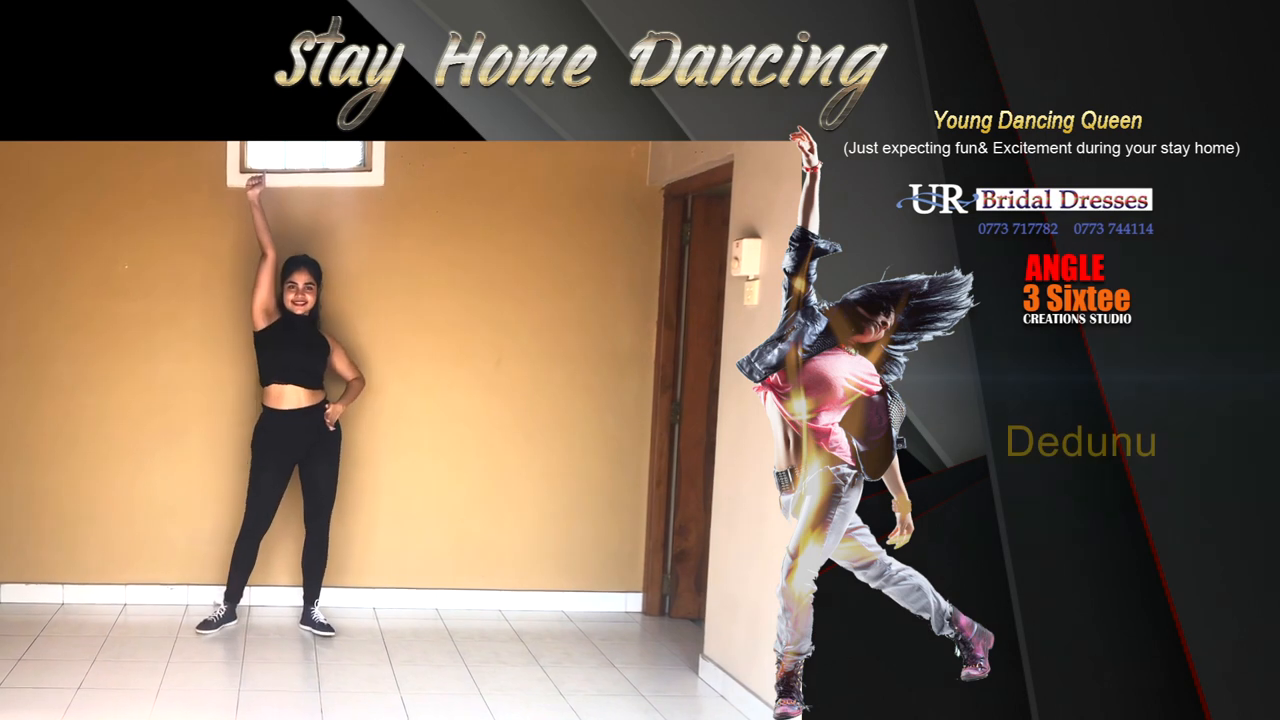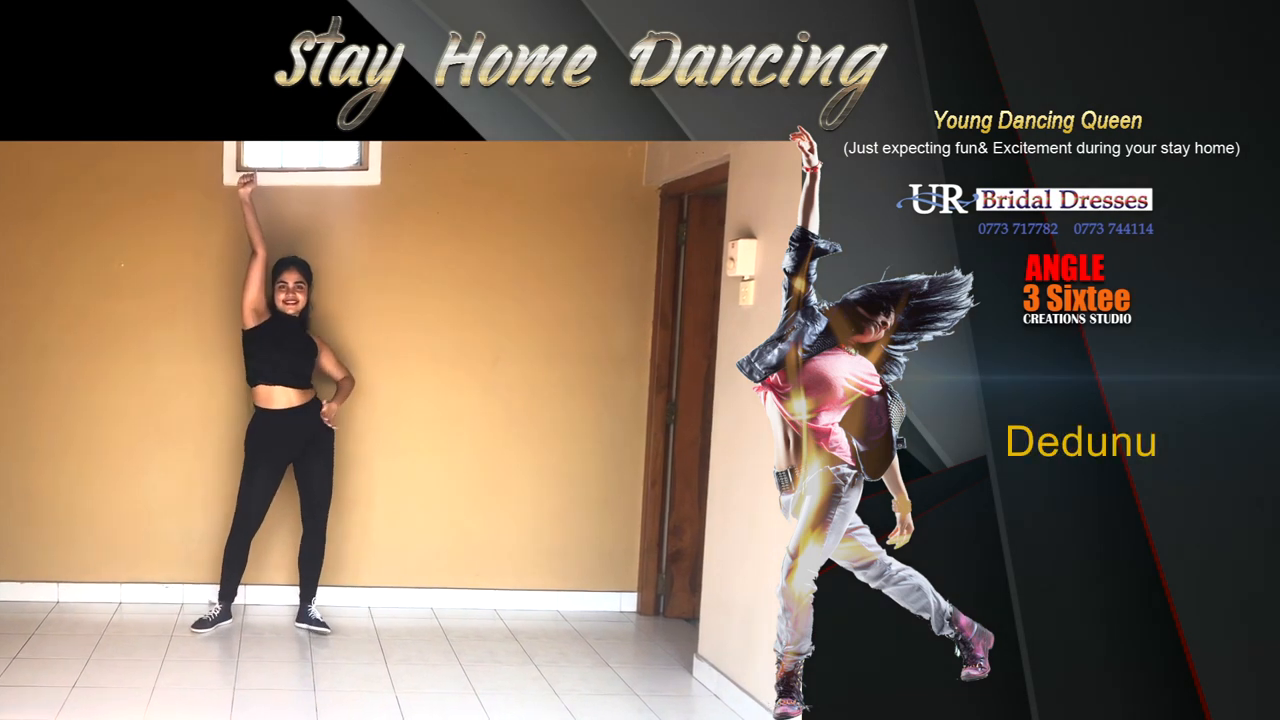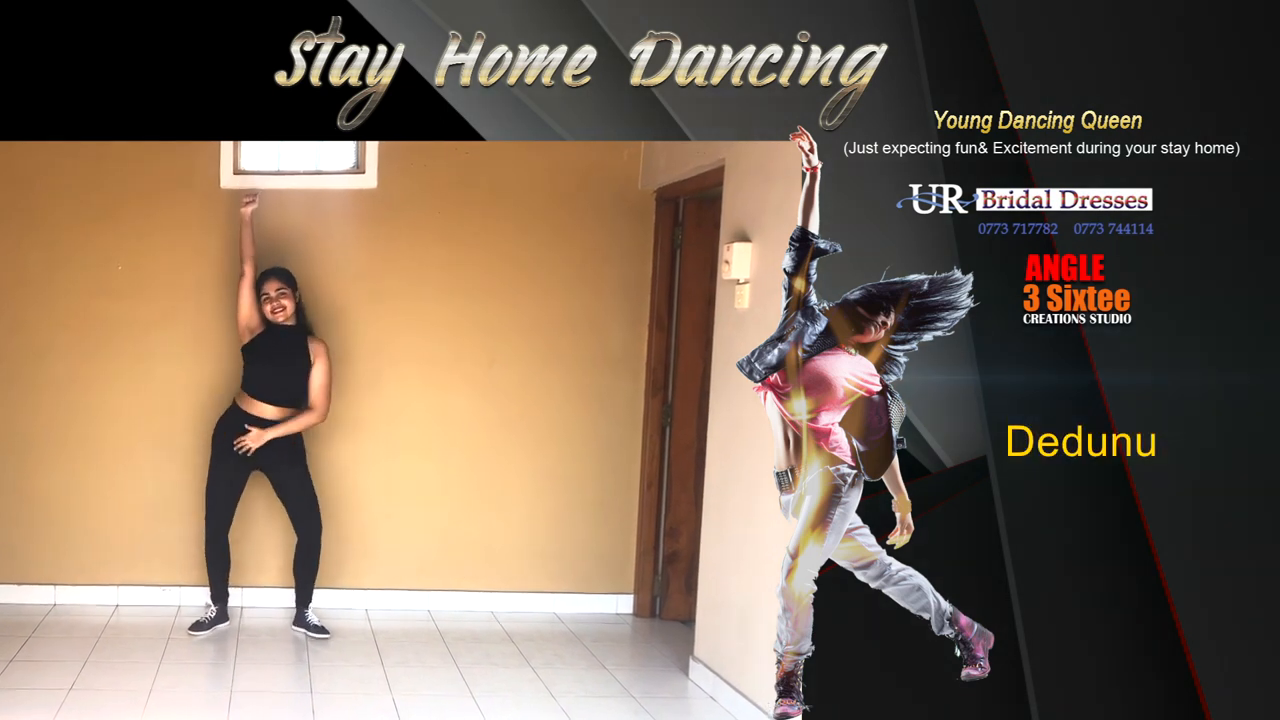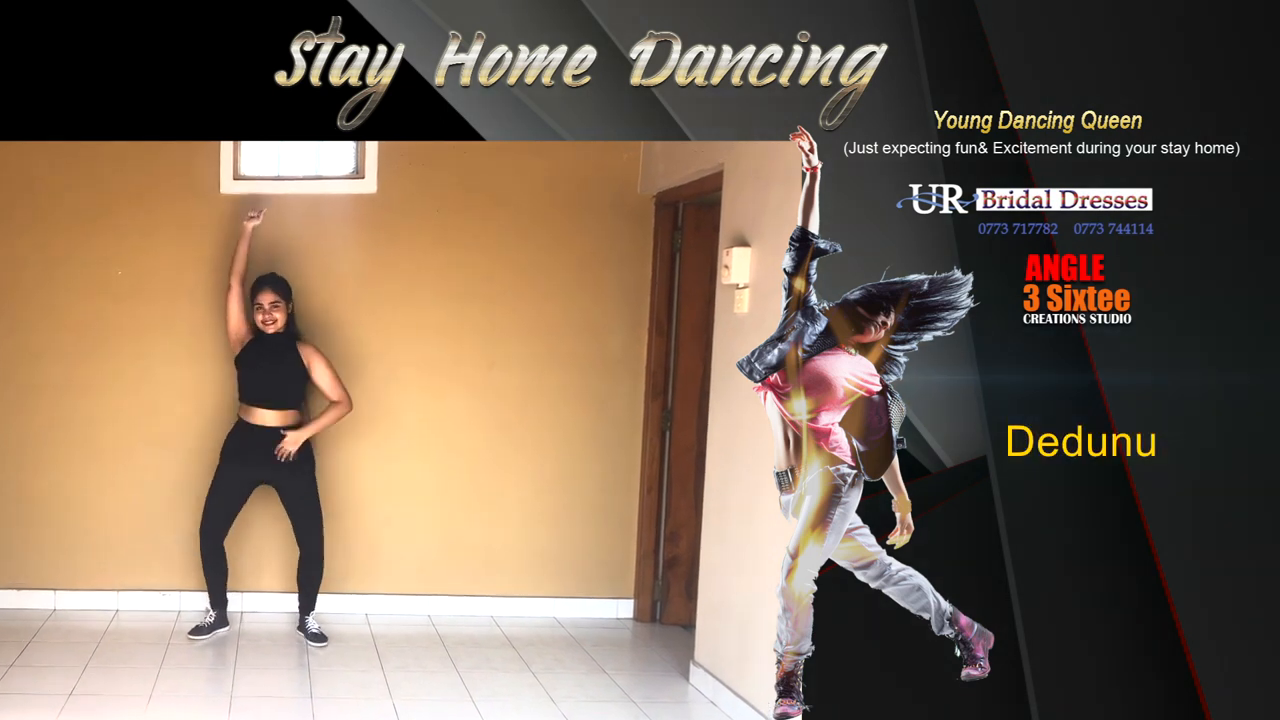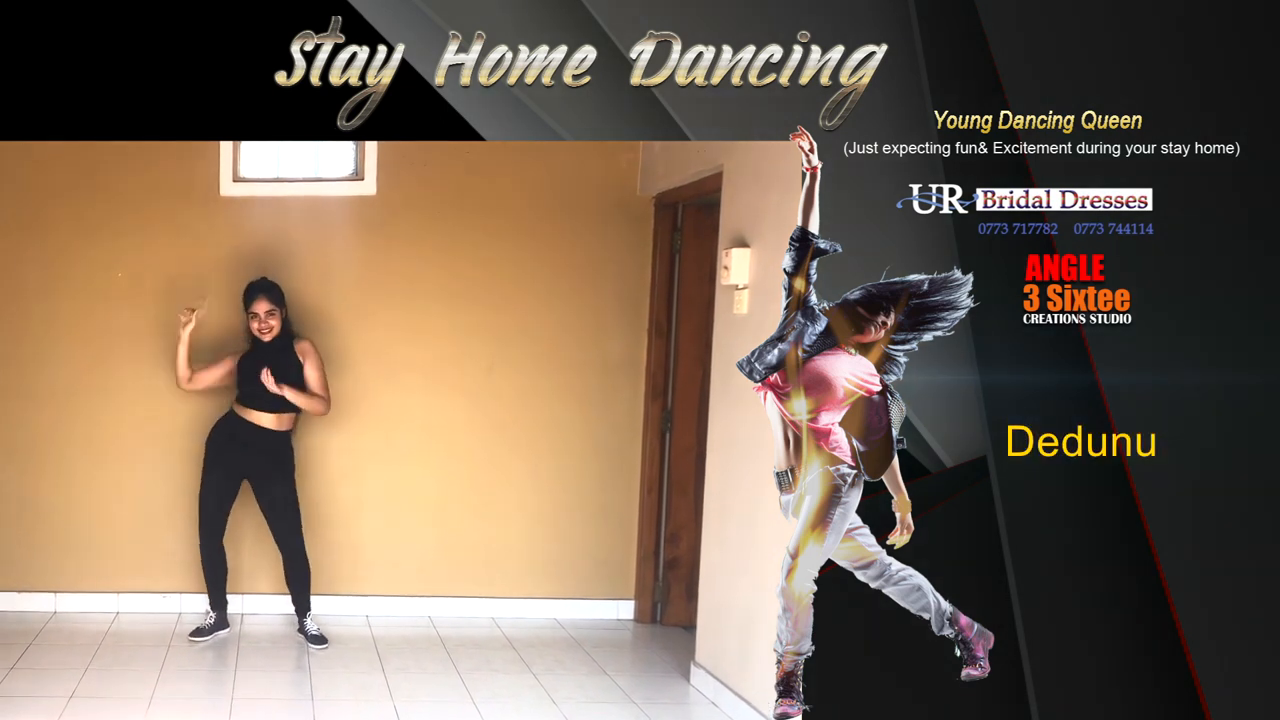
dt=0.5s
person 1, frame 1
left shoulder: (869, 380)
right shoulder: (805, 319)
left elbow: (881, 447)
right elbow: (807, 243)
left wrist: (903, 504)
right wrist: (813, 172)
left hip: (833, 474)
right hip: (792, 481)
left knee: (796, 577)
right knee: (877, 567)
person 1, frame 2
left shoulder: (869, 380)
right shoulder: (805, 318)
left elbow: (881, 445)
right elbow: (807, 243)
left wrist: (903, 503)
right wrist: (813, 172)
left hip: (832, 473)
right hip: (792, 482)
left knee: (795, 576)
right knee: (877, 566)
person 1, frame 3
left shoulder: (868, 378)
right shoulder: (805, 317)
left elbow: (880, 446)
right elbow: (806, 243)
left wrist: (902, 504)
right wrist: (813, 173)
left hip: (832, 475)
right hip: (791, 481)
left knee: (795, 577)
right knee: (876, 567)
person 1, frame 4
left shoulder: (869, 378)
right shoulder: (805, 319)
left elbow: (881, 445)
right elbow: (806, 243)
left wrist: (903, 504)
right wrist: (813, 174)
left hip: (832, 473)
right hip: (791, 480)
left knee: (795, 576)
right knee: (876, 565)
person 1, frame 5
left shoulder: (868, 380)
right shoulder: (805, 318)
left elbow: (880, 446)
right elbow: (805, 242)
left wrist: (902, 504)
right wrist: (814, 171)
left hip: (833, 475)
right hip: (791, 481)
left knee: (795, 577)
right knee: (876, 567)
person 2, frame 1
left shoulder: (324, 340)
right shoulder: (267, 321)
left elbow: (356, 378)
right elbow: (268, 255)
left wrist: (340, 405)
right wrist: (254, 202)
left hip: (319, 432)
right hip: (274, 431)
left knee: (318, 524)
right knee: (255, 522)
left ankle: (311, 609)
right ankle: (229, 605)
person 2, frame 2
left shoulder: (311, 341)
right shoulder: (257, 321)
left elbow: (344, 377)
right elbow: (258, 254)
left wrist: (334, 403)
right wrist: (245, 200)
left hip: (312, 430)
right hip: (267, 432)
left knee: (315, 521)
right knee: (245, 522)
left ankle: (307, 608)
right ankle: (223, 605)
person 2, frame 3
left shoulder: (314, 348)
right shoulder: (254, 334)
left elbow: (318, 412)
right elbow: (247, 272)
left wrist: (267, 433)
right wrist: (246, 219)
left hip: (284, 441)
right hip: (234, 432)
left knee: (310, 527)
right knee: (216, 523)
left ankle: (303, 611)
right ankle: (218, 607)
person 2, frame 4
left shoulder: (303, 352)
right shoulder: (244, 342)
left elbow: (343, 401)
right elbow: (233, 284)
left wrist: (306, 431)
right wrist: (247, 231)
left hip: (291, 451)
right hip: (242, 447)
left knee: (311, 540)
right knee: (210, 533)
left ankle: (307, 617)
right ankle: (217, 614)
person 2, frame 5
left shoulder: (302, 349)
right shoulder: (242, 358)
left elbow: (322, 405)
right elbow: (187, 382)
left wrist: (281, 388)
right wrist: (184, 335)
left hip: (274, 453)
right hip: (228, 444)
left knee: (291, 542)
right knee: (209, 532)
left ankle: (305, 619)
right ankle: (218, 615)
